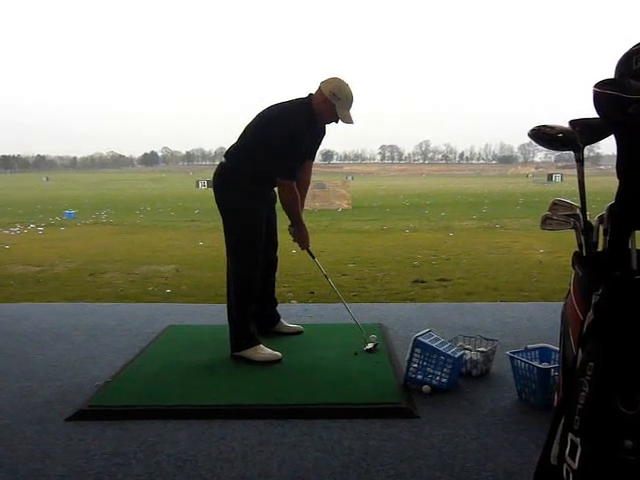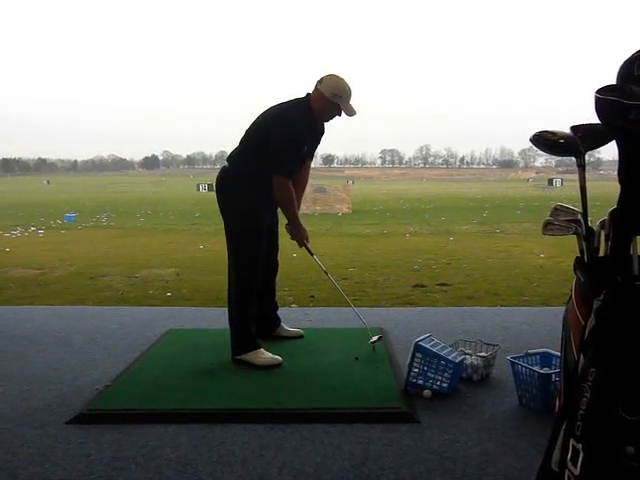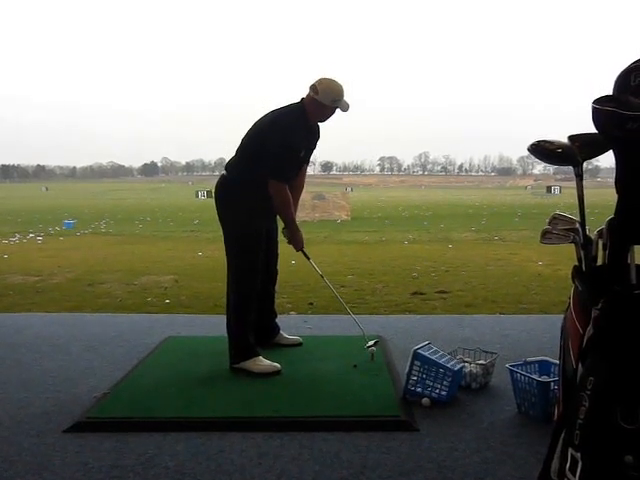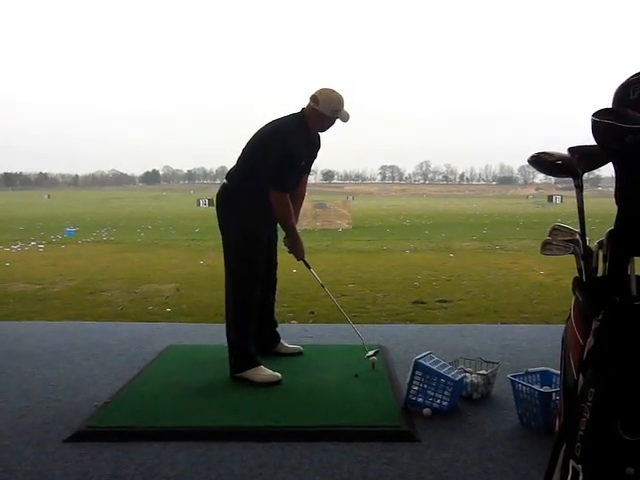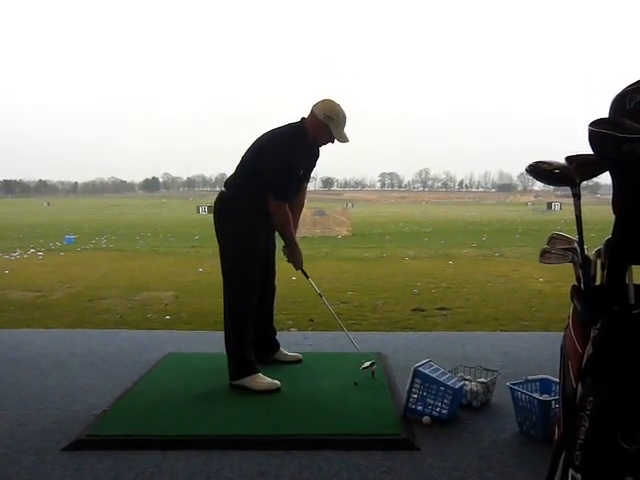
dt=1s
person 1, frame 1
left shoulder: (315, 124)
right shoulder: (288, 123)
left elbow: (304, 169)
right elbow: (286, 185)
left wrist: (299, 215)
right wrist: (299, 226)
left hip: (260, 186)
right hip: (235, 187)
left knee: (267, 256)
right knee: (246, 260)
left ankle: (266, 319)
right ankle: (243, 341)
person 1, frame 2
left shoulder: (314, 124)
right shoulder: (287, 122)
left elbow: (303, 168)
right elbow: (282, 181)
left wrist: (295, 215)
right wrist: (295, 223)
left hip: (262, 190)
right hip: (238, 191)
left knee: (267, 261)
right knee: (247, 265)
left ankle: (266, 323)
right ankle: (243, 345)
person 1, frame 3
left shoulder: (310, 128)
right shoulder: (281, 128)
left elbow: (299, 173)
right elbow: (278, 185)
left wrist: (292, 217)
right wrist: (292, 227)
left hip: (261, 198)
right hip: (237, 198)
left knee: (267, 268)
right knee: (246, 272)
left ankle: (266, 331)
right ankle: (242, 353)
person 1, frame 4
left shoulder: (310, 138)
right shoulder: (282, 138)
left elbow: (300, 182)
right elbow: (279, 194)
left wrist: (293, 226)
right wrist: (293, 236)
left hip: (262, 207)
right hip: (238, 207)
left knee: (266, 277)
right knee: (245, 281)
left ankle: (266, 340)
right ankle: (242, 362)
person 1, frame 5
left shoulder: (309, 148)
right shoulder: (281, 146)
left elbow: (299, 191)
right elbow: (278, 203)
left wrist: (292, 235)
right wrist: (292, 246)
left hip: (260, 215)
right hip: (236, 216)
left knee: (264, 284)
right knee: (242, 289)
left ankle: (266, 347)
right ankle: (241, 369)
